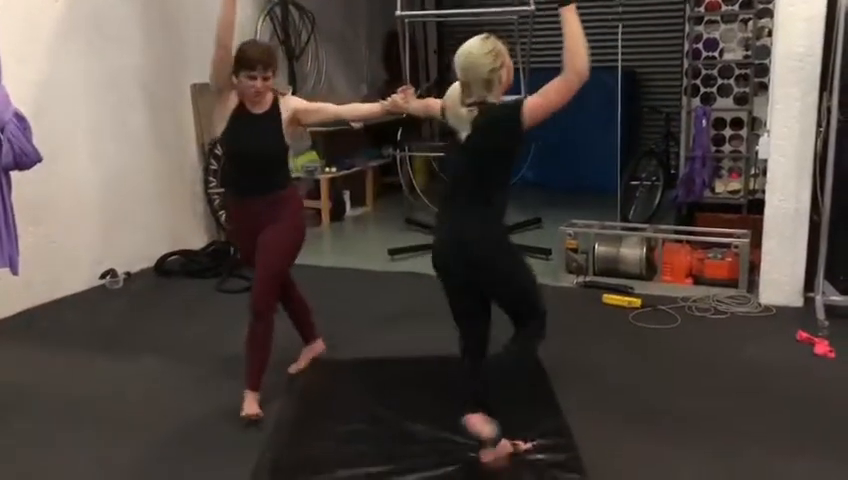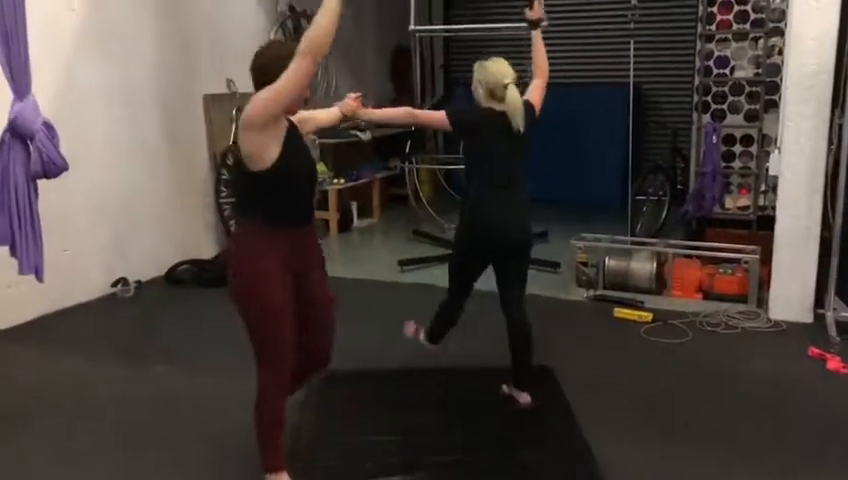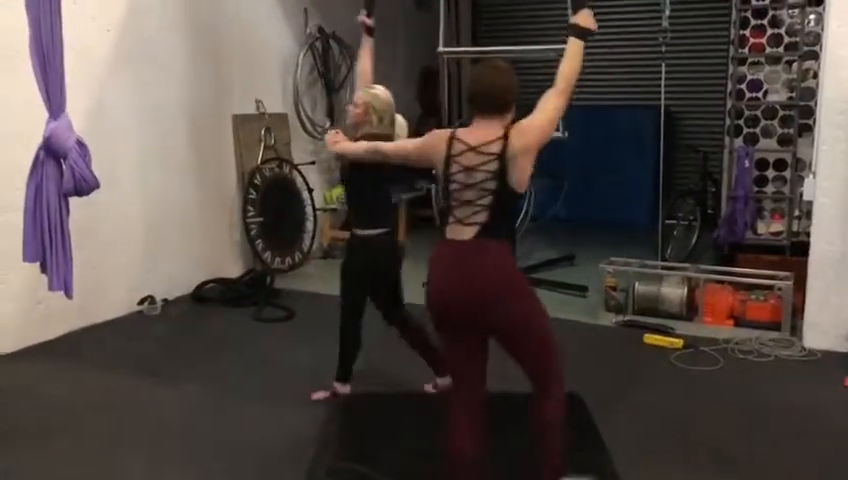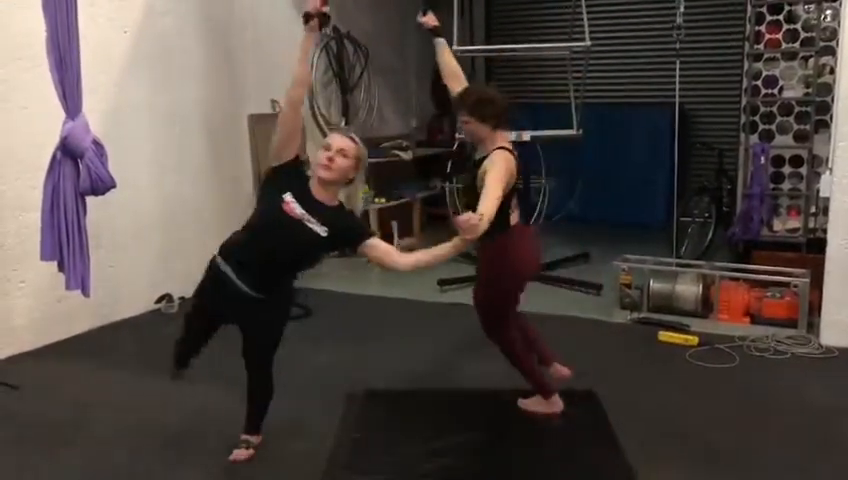
dt=1s
person 1, frame 1
left shoulder: (288, 108)
right shoulder: (225, 101)
left elbow: (340, 111)
right elbow: (222, 46)
left wrist: (384, 107)
left hip: (282, 210)
right hip: (241, 211)
left knee: (261, 301)
right knee: (278, 284)
left ankle: (251, 392)
right ankle: (313, 342)
person 1, frame 2
left shoulder: (290, 122)
right shoulder: (257, 119)
left elbow: (317, 117)
right elbow: (309, 56)
left wrist: (343, 110)
left hip: (304, 248)
right hip: (260, 253)
left knee: (317, 354)
right knee: (276, 364)
left ankle: (272, 407)
person 1, frame 3
left shoulder: (442, 143)
right shoulder: (520, 142)
left elbow: (383, 149)
right elbow: (560, 90)
left wrist: (346, 146)
right wrist: (579, 32)
left hip: (446, 273)
right hip: (494, 275)
left knee: (465, 393)
right knee: (549, 381)
person 1, frame 4
left shoulder: (498, 159)
right shoulder: (493, 139)
left elbow: (491, 197)
right elbow: (456, 81)
left wrist: (478, 222)
right wrist: (437, 36)
left hip: (503, 256)
right hip: (523, 247)
left knee: (498, 328)
right knee: (504, 315)
left ankle: (548, 397)
right ankle: (550, 366)
person 2, frame 1
left shoulder: (460, 112)
right shoulder: (503, 119)
left elbow: (429, 105)
right elbow: (575, 74)
left wrist: (409, 103)
left hip: (448, 244)
right hip: (483, 247)
left knee: (473, 340)
right knee: (533, 322)
left ankle: (490, 442)
right ankle: (482, 412)
person 2, frame 2
left shoulder: (472, 119)
right shoulder: (524, 116)
left elbow: (413, 116)
right elbow: (541, 77)
left wrist: (364, 114)
left hip: (480, 224)
right hip: (518, 226)
left knee: (458, 290)
right knee: (515, 304)
left ankle: (430, 337)
right ankle: (521, 386)
person 2, frame 3
left shoulder: (373, 146)
right shoulder: (366, 140)
right elbow: (365, 80)
right wrist: (366, 36)
left hip: (374, 244)
right hip: (365, 241)
left knee: (394, 314)
right knee: (351, 313)
left ankle: (442, 372)
right ankle: (345, 382)
person 2, frame 4
left shoulder: (342, 222)
right shoulder: (286, 173)
left elbow: (401, 260)
right elbow: (295, 100)
left wrist: (456, 246)
left hip: (268, 299)
right hip: (223, 277)
left knee: (259, 366)
right knee: (194, 337)
left ankle: (251, 434)
right ankle: (180, 361)
